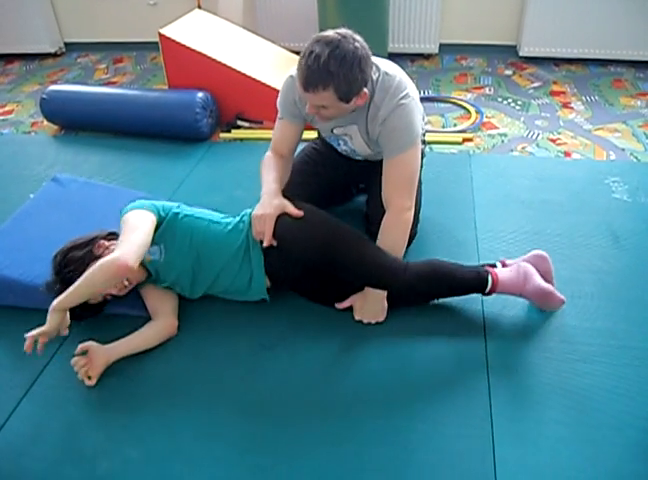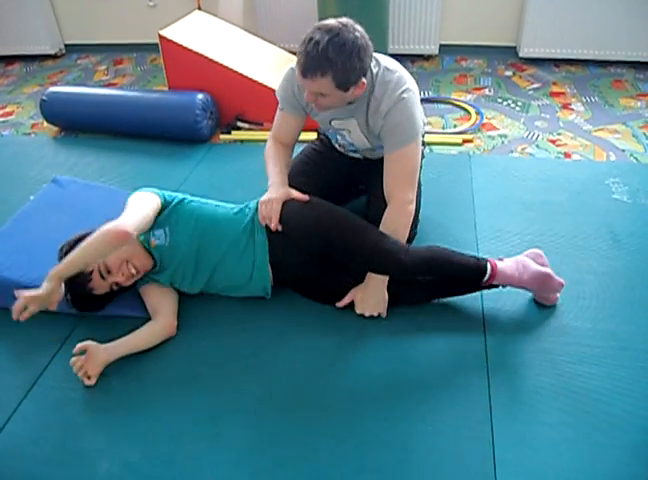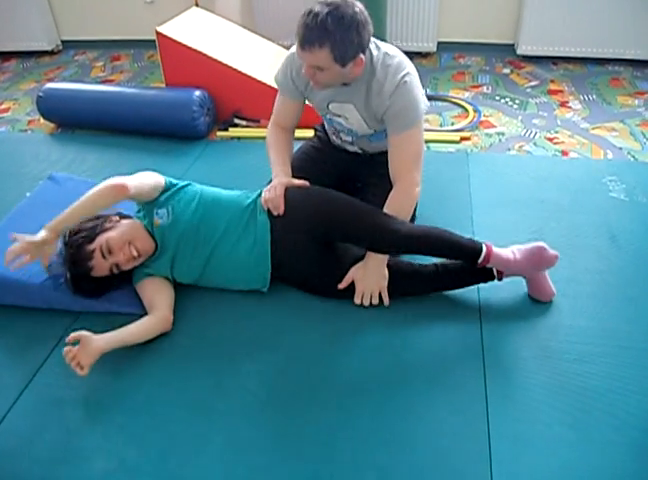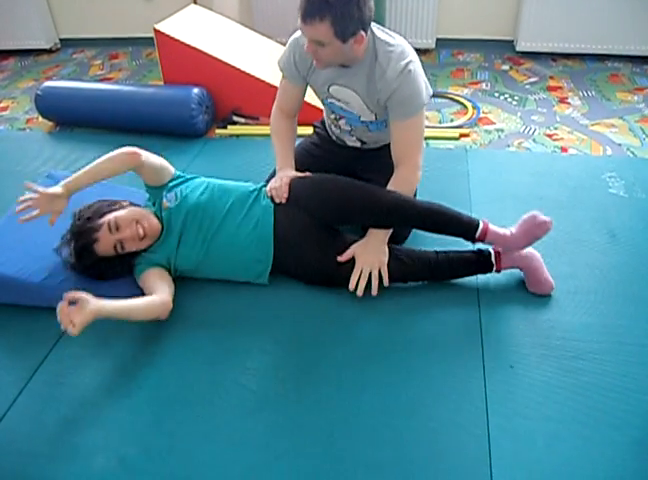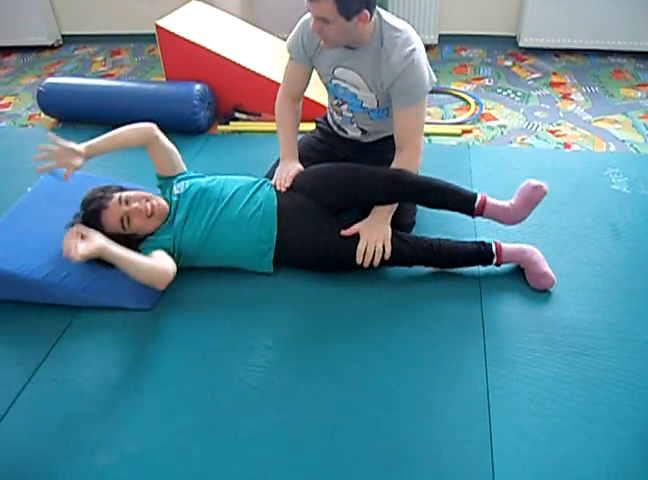
dt=0.2s
person 1, frame 1
left shoulder: (138, 214)
right shoulder: (152, 279)
left elbow: (120, 261)
right elbow: (167, 322)
left wrist: (60, 304)
right wrist: (106, 352)
left hip: (280, 238)
right hip: (283, 278)
left knee: (395, 276)
right knee: (399, 293)
left ankle: (508, 275)
right ankle: (512, 268)
person 1, frame 2
left shoulder: (146, 199)
right shoulder: (152, 277)
left elbow: (119, 229)
right elbow: (165, 323)
left wrist: (54, 278)
right wrist: (105, 351)
left hip: (282, 228)
right hip: (281, 275)
left knee: (398, 260)
right knee: (397, 292)
left ankle: (506, 268)
right ankle: (510, 271)
person 1, frame 3
left shoulder: (154, 196)
right shoulder: (147, 271)
left elbow: (116, 186)
right elbow: (162, 319)
left wrist: (48, 234)
right wrist: (98, 342)
left hip: (282, 216)
right hip: (281, 266)
left knee: (392, 234)
right knee: (391, 280)
left ankle: (501, 255)
right ankle: (501, 272)
person 1, frame 4
left shoulder: (162, 191)
right shoulder: (151, 261)
left elbow: (132, 154)
right elbow: (160, 304)
left wrist: (62, 190)
right wrist: (95, 306)
left hip: (285, 201)
right hip: (286, 257)
left knee: (390, 205)
right knee: (396, 267)
left ankle: (501, 236)
right ankle: (502, 262)
person 1, frame 5
left shoulder: (173, 186)
right shoulder: (157, 245)
left elbow: (148, 131)
right elbow: (162, 276)
left wrist: (82, 152)
right wrist: (101, 247)
left hip: (289, 193)
right hip: (291, 244)
left knee: (392, 181)
right knee: (400, 249)
left ankle: (498, 207)
right ankle: (504, 253)
person 2, frame 1
left shoulder: (398, 103)
right shoulder: (298, 84)
left elbow: (400, 210)
right elbow: (278, 153)
left wrist: (375, 291)
right wrist: (270, 195)
left hip: (391, 155)
right hip: (335, 149)
left knee: (398, 237)
right knee: (282, 205)
left ankle: (369, 188)
right ankle: (356, 185)
person 2, frame 2
left shoulder: (397, 97)
right shoulder: (299, 77)
left elbow: (401, 203)
right elbow: (279, 141)
left wrist: (376, 283)
right wrist: (277, 185)
left hip: (390, 155)
right hip: (335, 148)
left knee: (396, 237)
right knee: (280, 210)
left ankle: (367, 189)
right ankle: (355, 187)
person 2, frame 3
left shoulder: (398, 82)
right shoulder: (299, 62)
left elbow: (407, 184)
right elbow: (279, 126)
left wrist: (376, 262)
right wrist: (281, 176)
left hip: (385, 152)
right hip: (333, 144)
right knee: (277, 204)
left ankle: (364, 188)
right ankle: (351, 185)
person 2, frame 4
left shoulder: (400, 67)
right shoulder: (301, 47)
left elbow: (409, 168)
right elbow: (283, 114)
left wrist: (376, 241)
right wrist: (284, 169)
left hip: (385, 148)
right hip: (333, 139)
left knee: (391, 232)
right knee: (275, 202)
person 2, frame 5
left shoulder: (405, 54)
right shoulder: (309, 30)
left elbow: (409, 151)
right elbow: (288, 98)
left wrist: (381, 218)
right wrist: (288, 158)
left hip: (386, 142)
right hip: (335, 133)
left knee: (394, 224)
